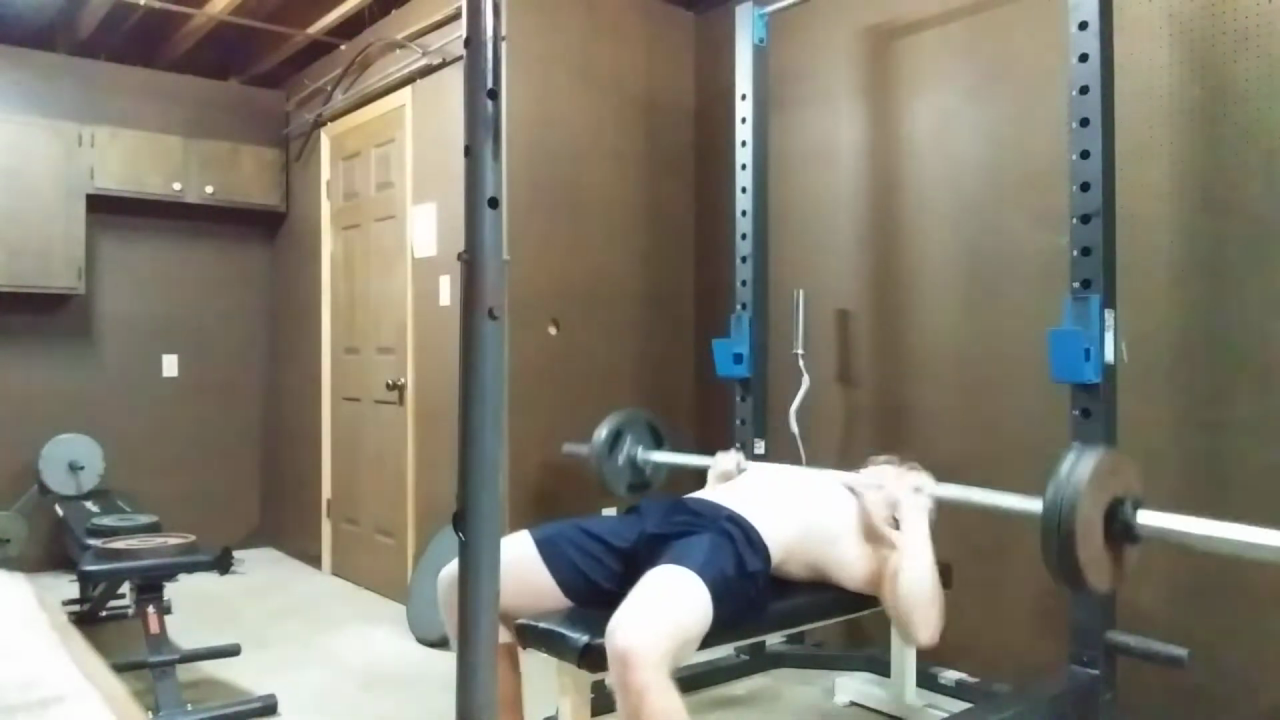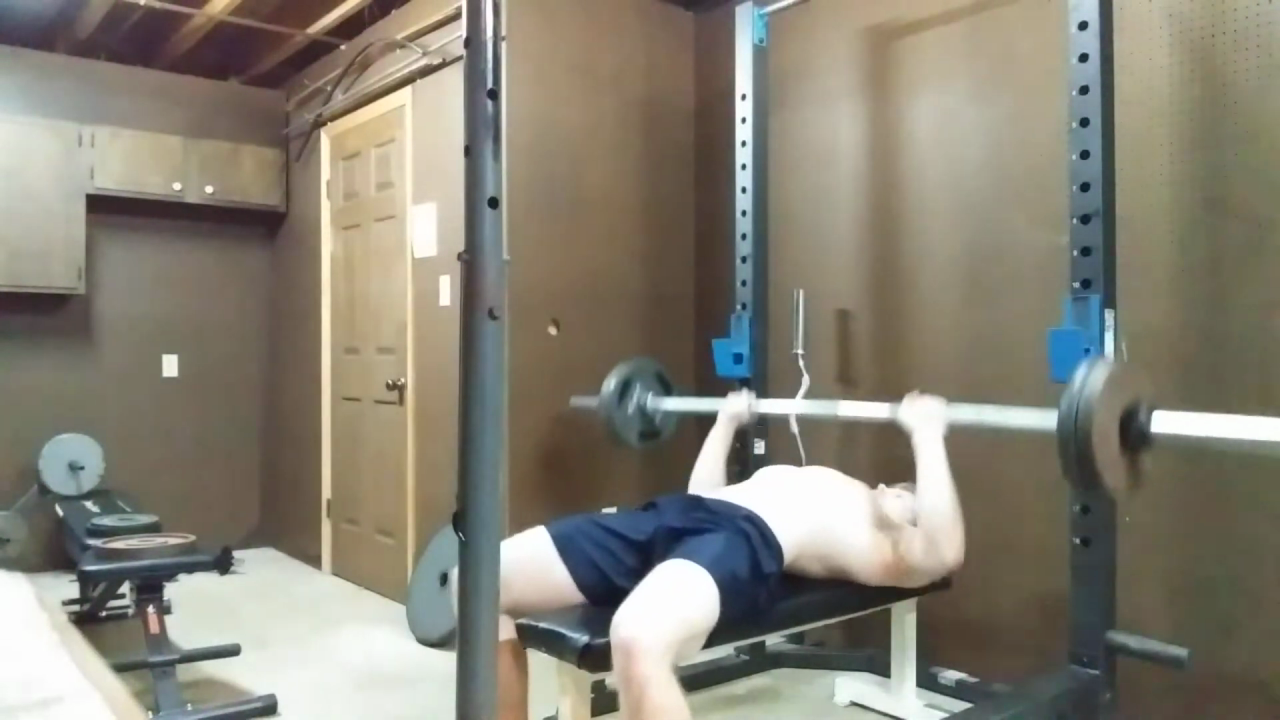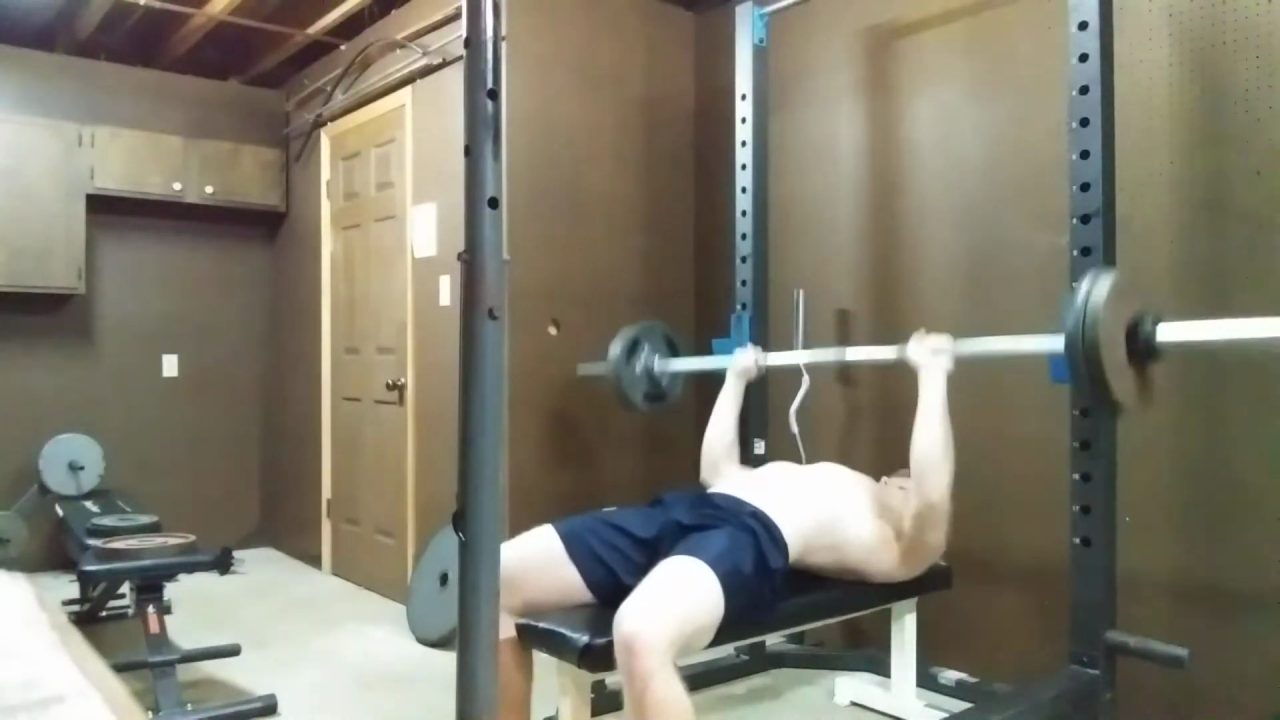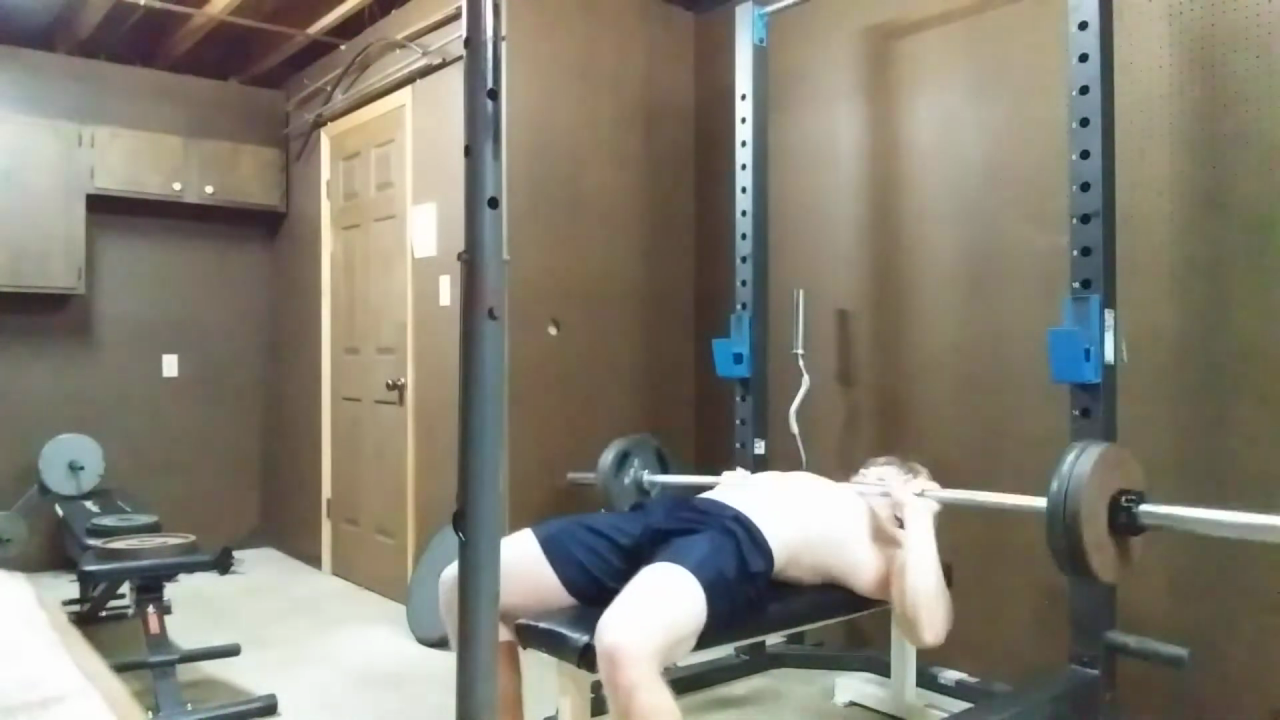
dt=0.3s
person 1, frame 1
left shoulder: (880, 557)
right shoulder: (820, 502)
left elbow: (922, 628)
left wrist: (914, 510)
right wrist: (717, 478)
left knee: (635, 647)
right knee: (464, 582)
person 1, frame 2
left shoulder: (893, 551)
right shoulder: (834, 505)
left elbow: (943, 552)
right elbow: (705, 491)
left wrist: (927, 437)
right wrist: (726, 421)
left knee: (637, 642)
person 1, frame 3
left shoulder: (899, 552)
right shoulder: (822, 504)
left elbow: (933, 496)
right elbow: (717, 473)
left wrist: (931, 378)
right wrist: (735, 379)
left knee: (641, 637)
person 1, frame 4
left shoulder: (891, 555)
left elbow: (928, 628)
left wrist: (921, 519)
right wrist: (722, 488)
left knee: (624, 646)
right knee: (463, 585)
